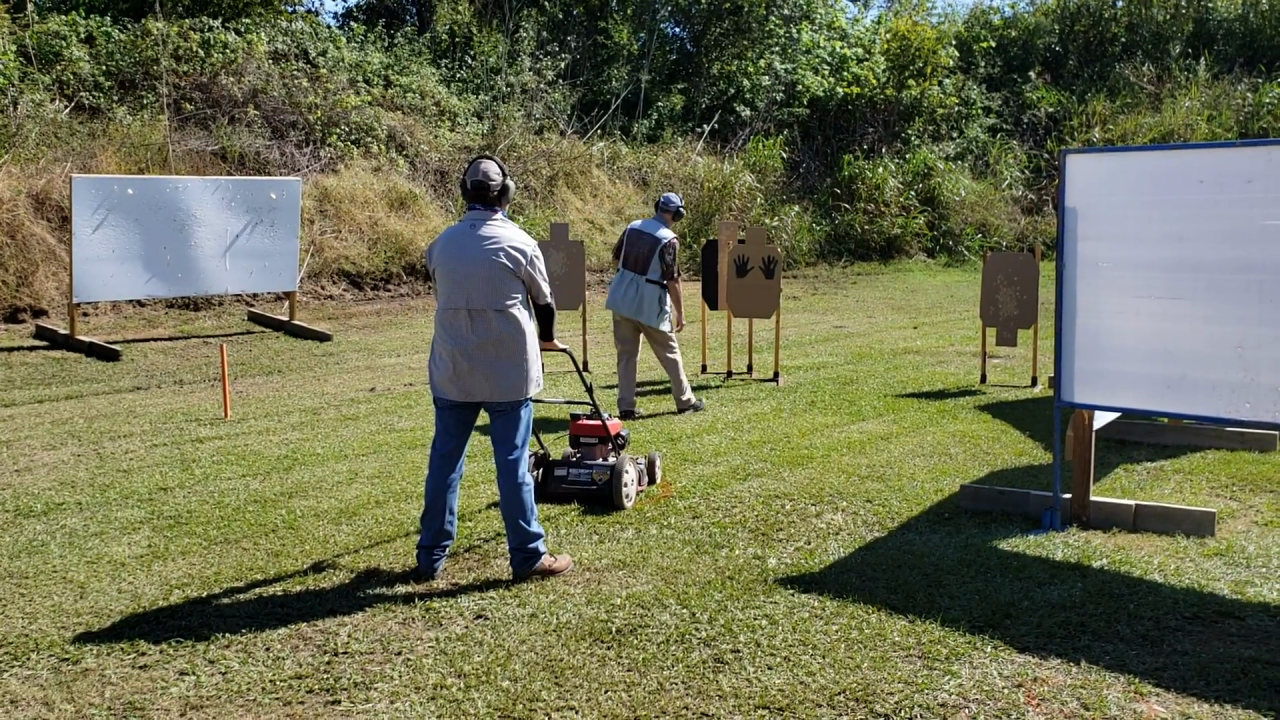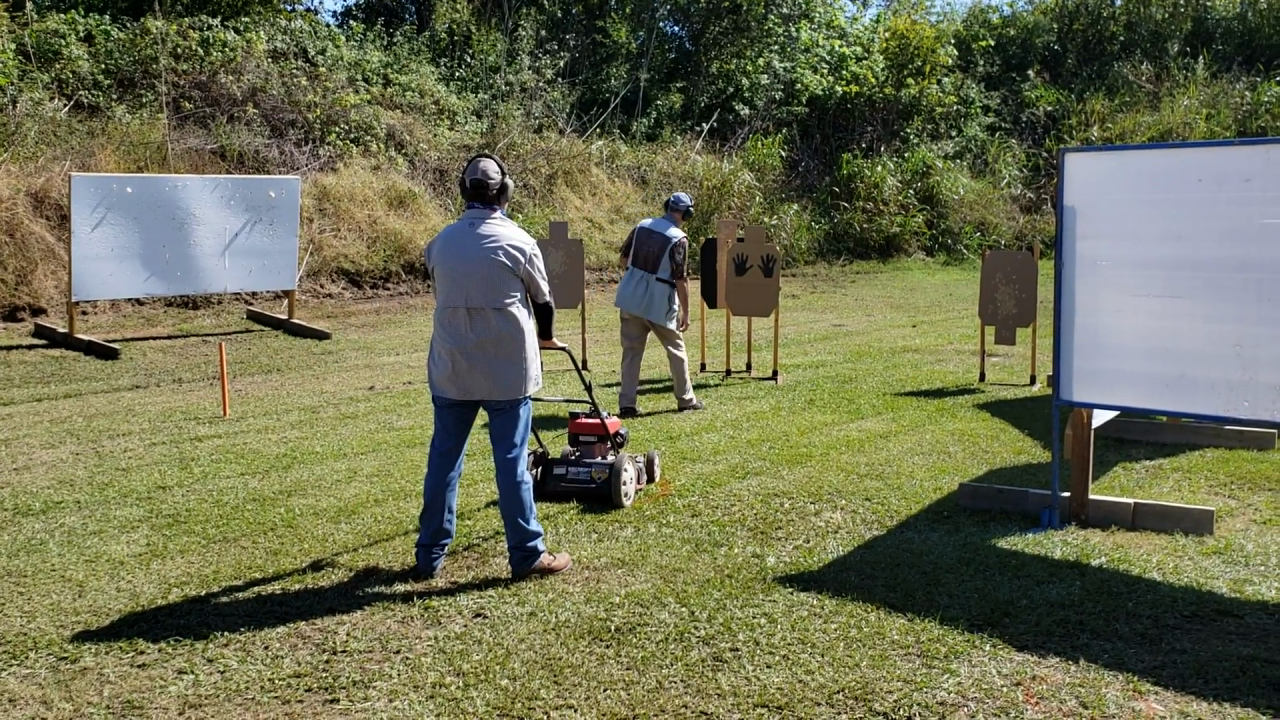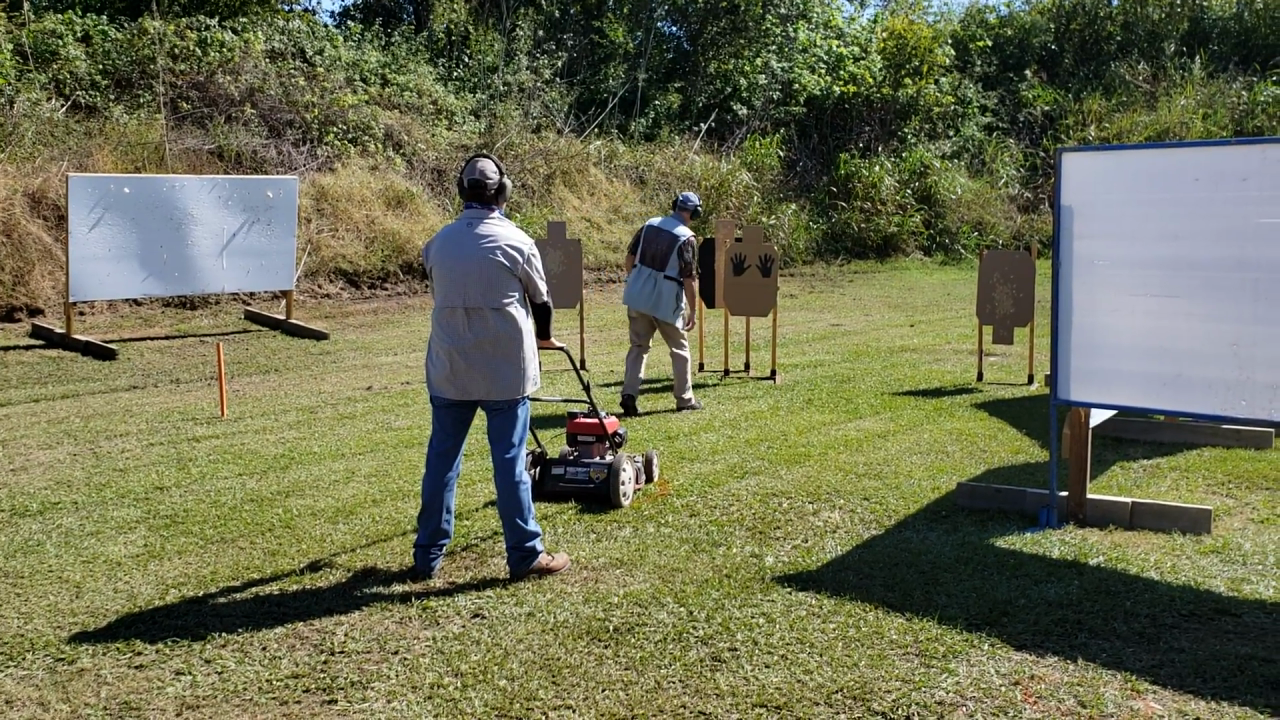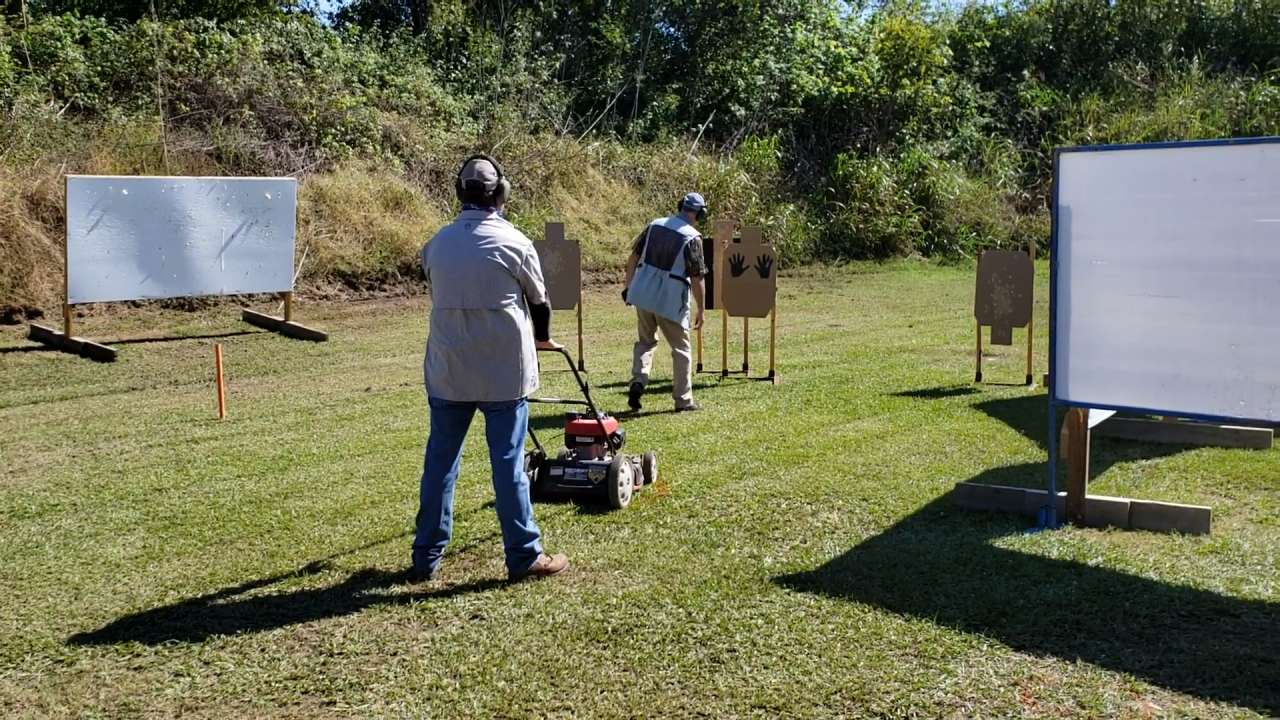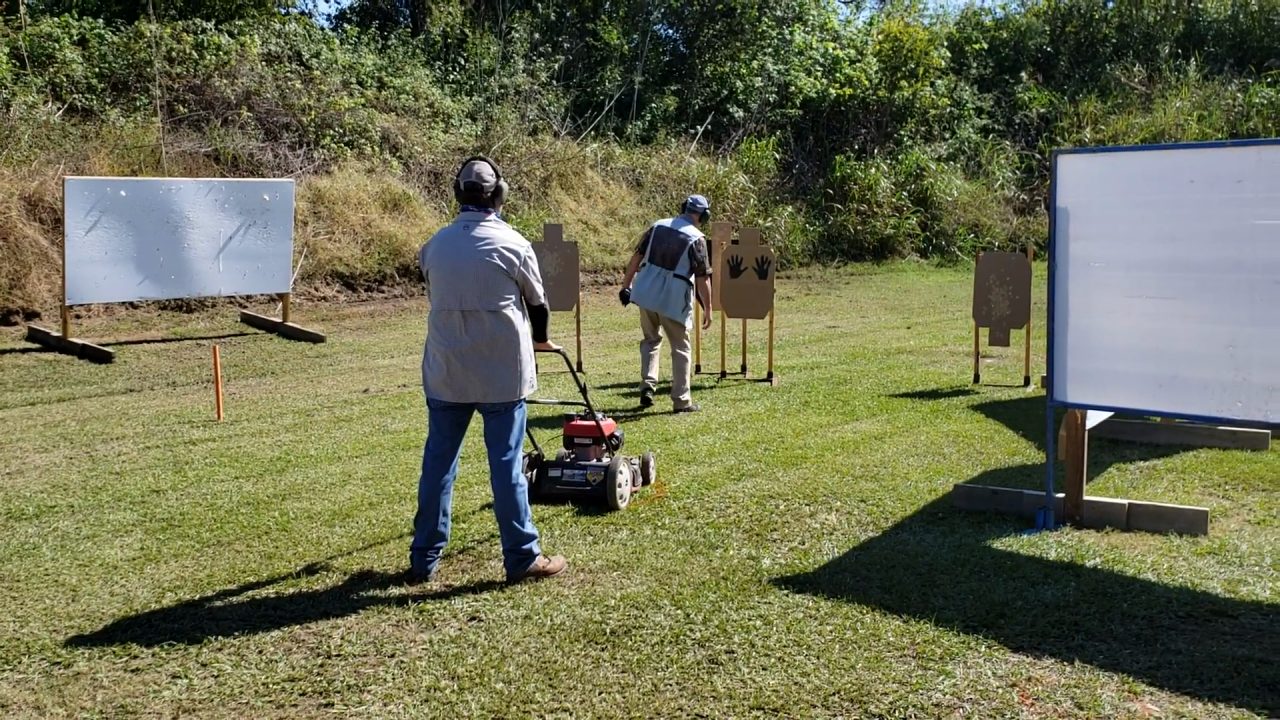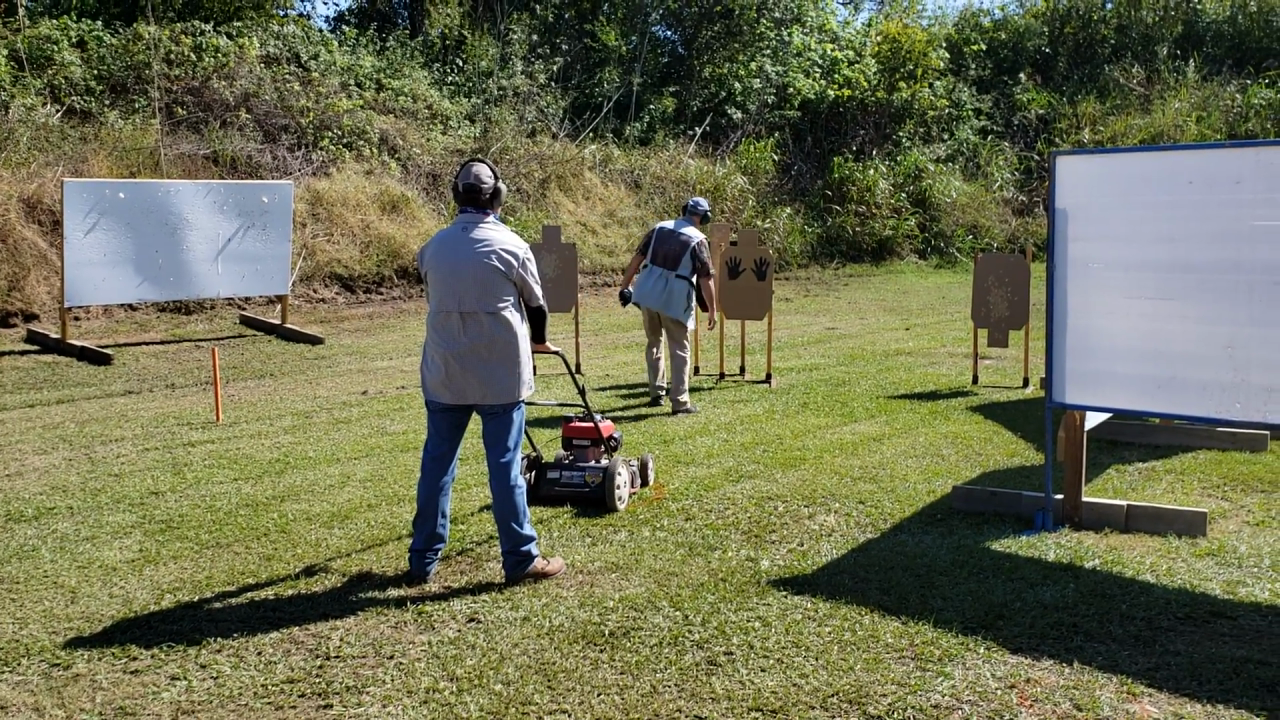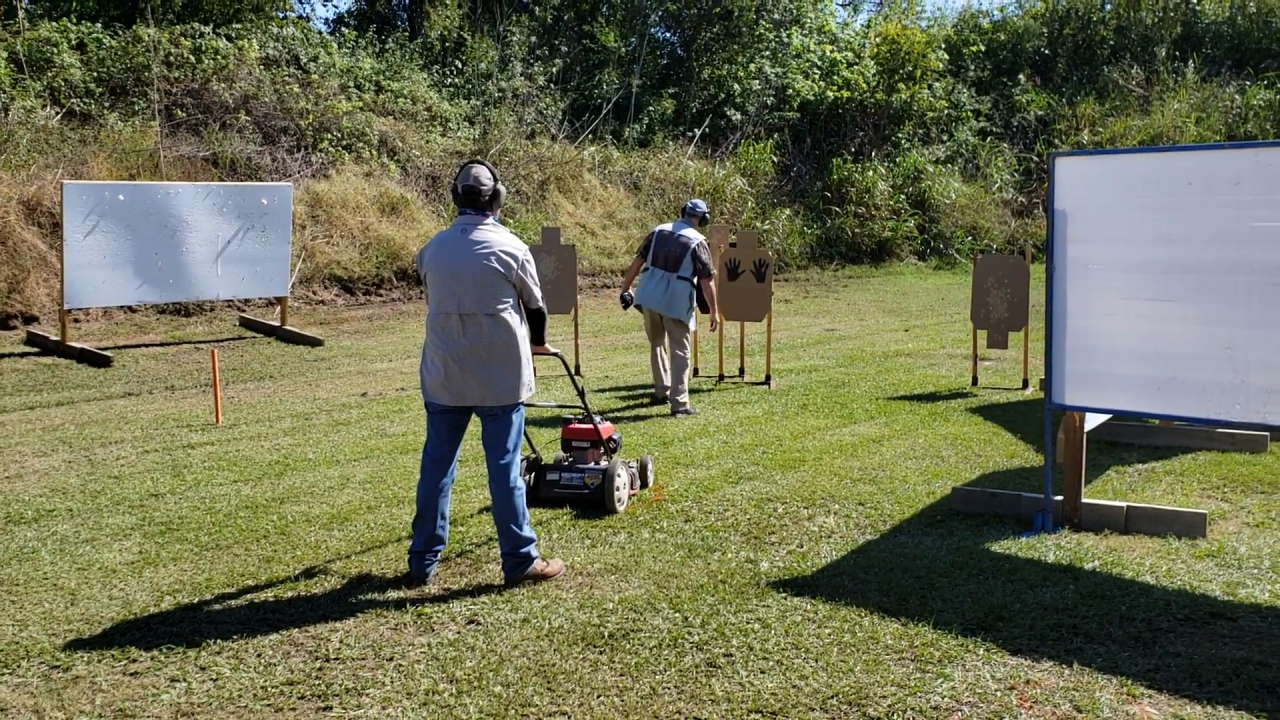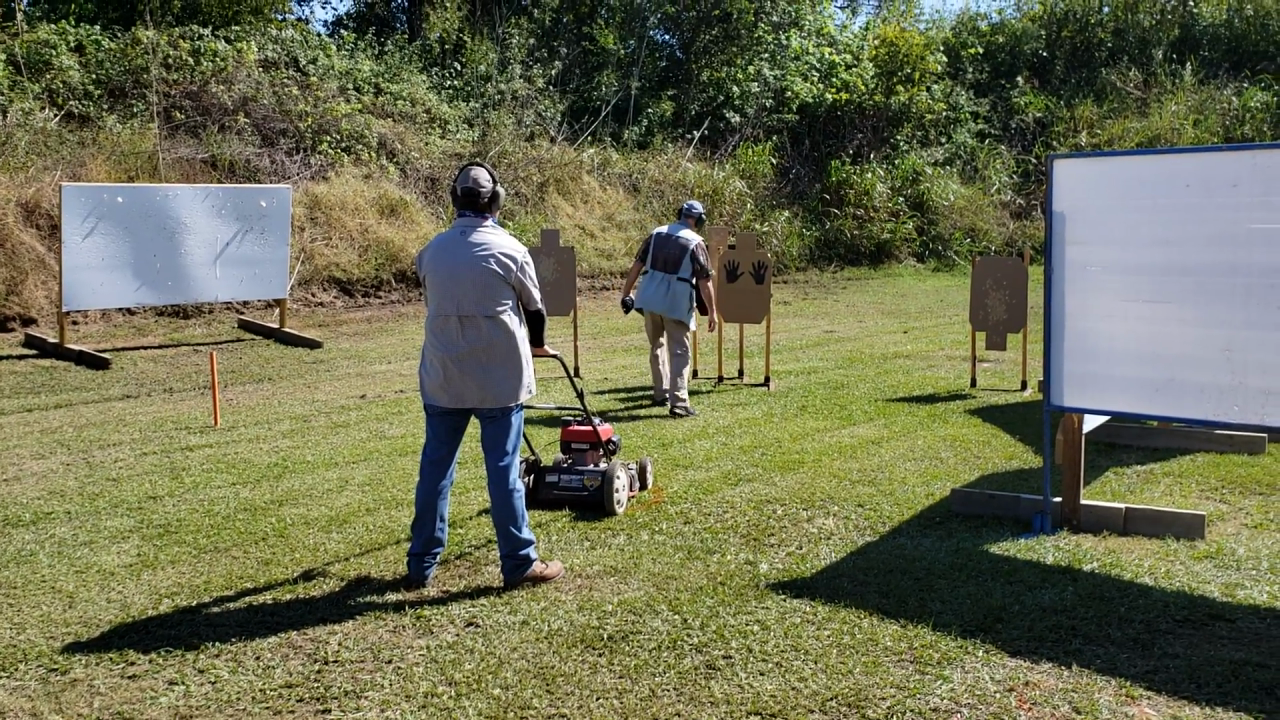
dt=0.1s
person 1, frame 1
left shoulder: (441, 243)
right shoulder: (519, 243)
right elbow: (543, 300)
right wrist: (546, 339)
left hip: (451, 370)
right hip: (507, 371)
left knee: (444, 461)
right knee: (512, 463)
left ankle: (430, 556)
right ankle: (528, 556)
person 1, frame 2
left shoulder: (440, 242)
right shoulder: (518, 242)
right elbow: (542, 299)
right wrist: (545, 337)
left hip: (451, 369)
right hip: (506, 370)
left knee: (443, 460)
right knee: (511, 462)
left ankle: (429, 555)
right ankle: (527, 555)
person 1, frame 3
left shoulder: (438, 243)
right shoulder: (516, 242)
right elbow: (540, 300)
right wrist: (544, 338)
left hip: (449, 369)
right hip: (505, 370)
left knee: (441, 460)
right knee: (509, 462)
left ankle: (427, 555)
right ankle: (525, 555)
person 1, frame 4
left shoulder: (436, 244)
right shoulder: (514, 243)
right elbow: (538, 300)
right wrist: (542, 339)
left hip: (448, 370)
right hip: (503, 371)
left knee: (440, 461)
right knee: (508, 463)
left ankle: (426, 556)
right ankle: (524, 556)
person 1, frame 5
left shoulder: (435, 245)
right shoulder: (513, 244)
right elbow: (537, 302)
right wrist: (541, 340)
left hip: (445, 372)
right hip: (502, 372)
left knee: (438, 462)
right knee: (506, 465)
left ankle: (424, 558)
right ankle: (522, 558)
person 1, frame 6
left shoulder: (433, 247)
right shoulder: (511, 246)
right elbow: (535, 303)
right wrist: (539, 342)
left hip: (444, 373)
right hip: (500, 374)
left knee: (436, 464)
right knee: (504, 466)
left ankle: (422, 559)
right ankle: (521, 559)
person 1, frame 7
left shoulder: (432, 249)
right shoulder: (510, 247)
right elbow: (534, 305)
right wrist: (538, 343)
left hip: (443, 375)
right hip: (499, 376)
left knee: (436, 466)
right knee: (504, 468)
left ankle: (422, 561)
right ankle: (520, 561)
person 1, frame 8
left shoulder: (431, 250)
right shoulder: (509, 249)
right elbow: (534, 307)
right wrist: (537, 345)
left hip: (443, 377)
right hip: (498, 378)
left knee: (435, 468)
right knee: (503, 470)
left ankle: (421, 563)
right ankle: (519, 563)
person 2, frame 1
left shoulder: (632, 227)
right shoulder: (668, 239)
left elbow: (616, 260)
right elbow: (672, 281)
right wrist: (680, 313)
left hip: (622, 300)
right hip: (650, 305)
left knee: (626, 354)
right knee: (668, 352)
left ankle: (626, 406)
right ankle: (684, 400)
person 2, frame 2
left shoulder: (642, 226)
right shoulder: (678, 239)
left elbow: (623, 258)
right elbow: (681, 280)
right wrist: (685, 312)
left hip: (631, 298)
right hip: (659, 303)
left knee: (631, 351)
right knee: (675, 349)
left ankle: (627, 403)
right ankle: (685, 399)
person 2, frame 3
left shoulder: (650, 225)
right shoulder: (686, 237)
left elbow: (630, 257)
right elbow: (689, 279)
left wrist: (633, 281)
right wrist: (692, 311)
left hip: (638, 295)
right hip: (666, 300)
left knee: (638, 346)
right knee: (679, 348)
left ankle: (629, 393)
right ankle: (684, 399)
person 2, frame 4
left shoulder: (655, 225)
right shoulder: (692, 237)
left elbow: (634, 257)
right elbow: (697, 278)
left wrist: (629, 283)
right wrist: (700, 309)
left hip: (643, 294)
right hip: (671, 299)
left knee: (646, 341)
right knee: (681, 348)
left ankle: (638, 382)
right ankle: (683, 399)
person 2, frame 5
left shoulder: (658, 226)
right shoulder: (696, 238)
left elbow: (636, 257)
right elbow: (703, 278)
left wrist: (626, 283)
right wrist: (708, 310)
left hip: (647, 293)
right hip: (673, 299)
left knee: (651, 341)
right knee: (680, 349)
left ankle: (648, 385)
right ankle: (681, 401)
person 2, frame 6
left shoulder: (660, 228)
right shoulder: (698, 240)
left elbow: (637, 258)
right elbow: (706, 279)
left wrist: (625, 285)
right wrist: (712, 310)
left hip: (649, 294)
right hip: (675, 299)
left knee: (654, 342)
right knee: (680, 350)
left ankle: (656, 392)
right ankle: (680, 402)
person 2, frame 7
left shoulder: (659, 230)
right shoulder: (698, 241)
left elbow: (638, 261)
right elbow: (707, 280)
left wrist: (625, 288)
right wrist: (714, 311)
left hip: (650, 296)
right hip: (677, 301)
left knee: (657, 344)
right knee: (680, 352)
left ankle: (662, 392)
right ankle: (679, 404)
person 2, frame 8
left shoulder: (657, 233)
right shoulder: (695, 242)
left elbow: (637, 265)
right elbow: (705, 281)
left wrist: (626, 292)
right wrist: (712, 311)
left hip: (651, 299)
right hip: (677, 302)
left knee: (657, 346)
right knee: (680, 351)
left ankle: (661, 394)
right ankle: (679, 402)
